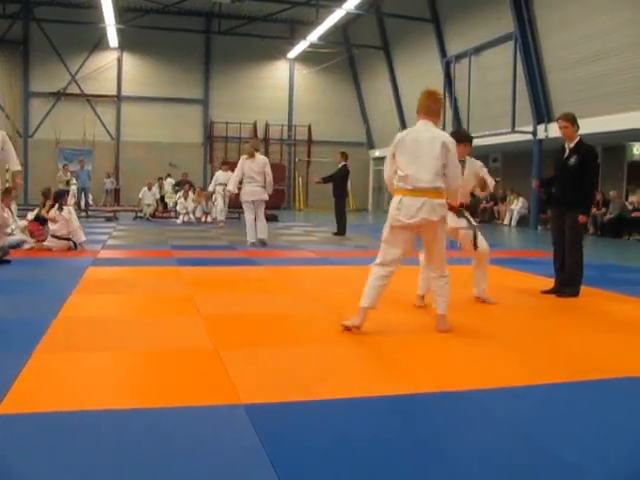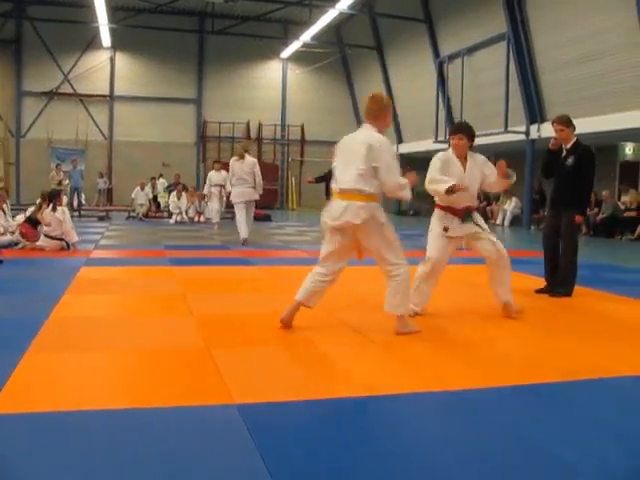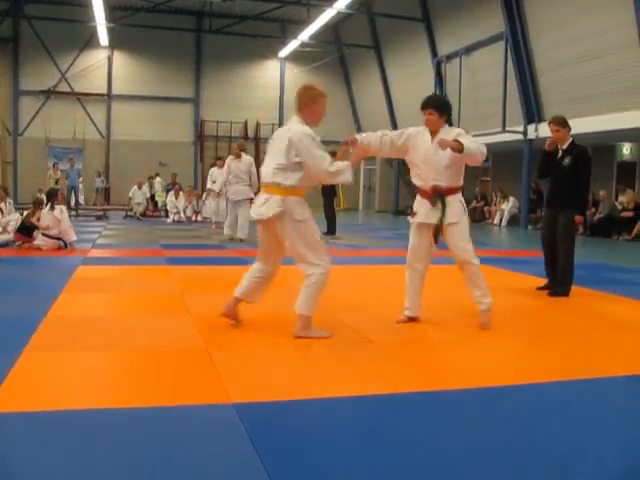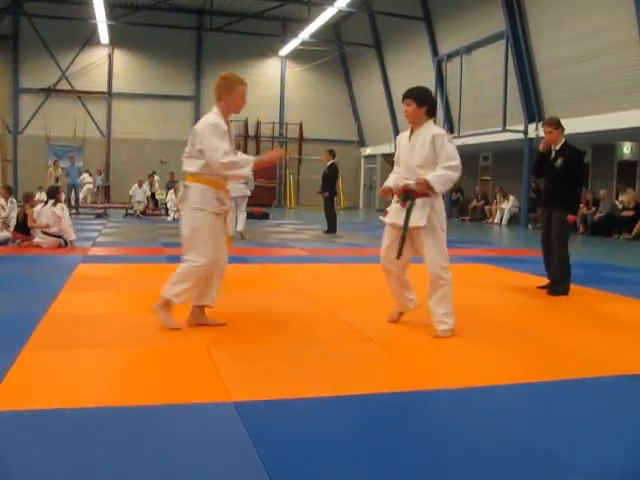
dt=0.4s
person 1, frame 1
left shoulder: (401, 138)
right shoulder: (446, 141)
left elbow: (390, 178)
right elbow: (454, 183)
right wrist: (446, 198)
left hip: (403, 205)
right hip: (432, 206)
left knee: (384, 264)
right knee: (438, 266)
left ankle: (360, 317)
right ankle: (442, 318)
person 1, frame 2
left shoulder: (345, 142)
right shoulder: (380, 143)
right elbow: (391, 185)
right wrist: (408, 182)
left hip: (338, 208)
right hip: (364, 210)
left knee: (327, 265)
right knee: (396, 266)
left ankle: (291, 312)
right ankle: (402, 322)
person 1, frame 3
left shoulder: (283, 132)
right shoulder: (304, 134)
right elbow: (325, 172)
right wrist: (352, 163)
left hip: (270, 202)
right hip: (288, 205)
left knee: (266, 263)
right knee: (318, 264)
left ankle: (232, 305)
right ankle: (303, 325)
person 1, frame 4
left shoulder: (223, 124)
right shoulder: (210, 124)
right elbow: (223, 162)
left wrist: (251, 165)
right wrist: (262, 160)
left hip: (215, 196)
right hip: (201, 196)
left knee: (215, 258)
right knee: (199, 259)
left ankle: (198, 312)
right ankle: (164, 305)
person 2, frame 1
left shoulder: (475, 165)
left elbow: (488, 186)
left wrist: (483, 182)
left hip: (461, 215)
left knee: (482, 251)
left ankle: (480, 292)
right ankle: (422, 292)
person 2, frame 2
left shoulder: (479, 161)
right shoulder: (441, 158)
left elbow: (496, 185)
right elbow: (431, 182)
left wrist: (504, 174)
right wrist: (451, 186)
left hip: (469, 219)
right hip: (444, 218)
left knee: (499, 255)
right knee: (433, 260)
left ankle: (506, 301)
right ankle: (416, 305)
person 2, frame 3
left shoulder: (457, 135)
right shoulder: (413, 136)
left elbow: (479, 153)
right elbow: (384, 141)
left wrist: (458, 146)
right wrist: (358, 140)
left hip: (451, 204)
right hip: (424, 204)
left knee: (464, 255)
right knee: (416, 260)
left ankle: (483, 305)
right ankle: (413, 311)
person 2, frame 4
left shoulder: (437, 135)
right shoulder: (403, 137)
left elbow: (453, 168)
left wrist: (429, 183)
right wrist: (390, 185)
left hip: (426, 206)
right hip: (401, 205)
left knee: (437, 265)
right knee: (390, 261)
left ankle: (445, 322)
right ankle: (406, 302)
person 3, frame 1
left shoulder: (587, 151)
right shoulder: (562, 151)
left elbow: (590, 183)
left wrist: (585, 211)
right wrist: (542, 184)
left hip: (576, 208)
right hip: (558, 205)
left knee: (572, 247)
right knee: (559, 247)
left ankle: (571, 287)
right ankle: (560, 284)
person 3, frame 2
left shoulder: (584, 151)
right shoulder: (558, 151)
left elbow: (587, 183)
right elbow: (546, 174)
left wrist: (582, 211)
right wrist: (551, 151)
left hip: (572, 207)
right hip: (556, 204)
left knee: (568, 247)
right knee: (549, 243)
left ankle: (565, 287)
right ankle: (551, 282)
person 3, frame 3
left shoulder: (580, 152)
right shoulder: (553, 151)
left elbow: (584, 184)
right elbow: (542, 174)
left wrist: (581, 211)
right wrist: (547, 152)
left hip: (569, 207)
right hip: (552, 204)
left knee: (565, 247)
right knee: (547, 243)
left ankle: (562, 286)
right ankle: (553, 281)
person 3, frame 4
left shoulder: (573, 153)
right shoulder: (548, 152)
left elbow: (577, 184)
right elbow: (537, 173)
left wrist: (573, 210)
right wrist: (541, 153)
left hip: (563, 206)
right hip: (547, 204)
left knee: (559, 243)
right knee: (547, 243)
left ankle: (562, 284)
right ankle: (554, 280)
